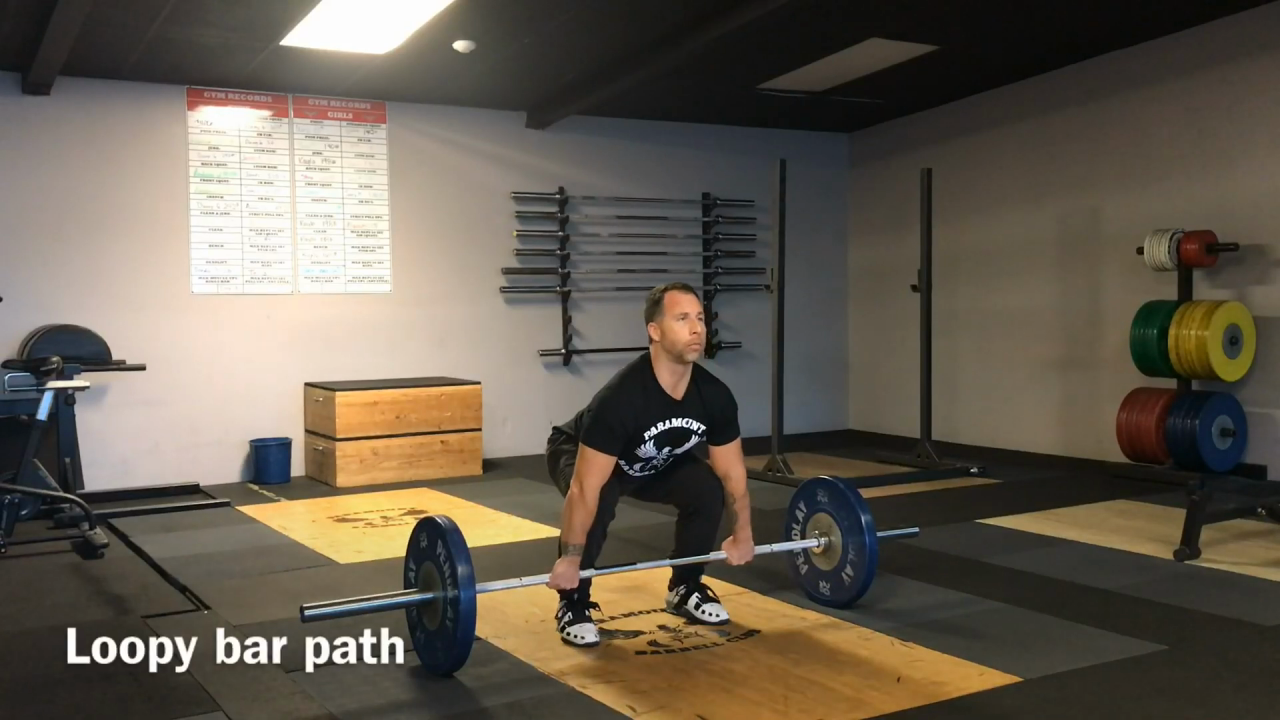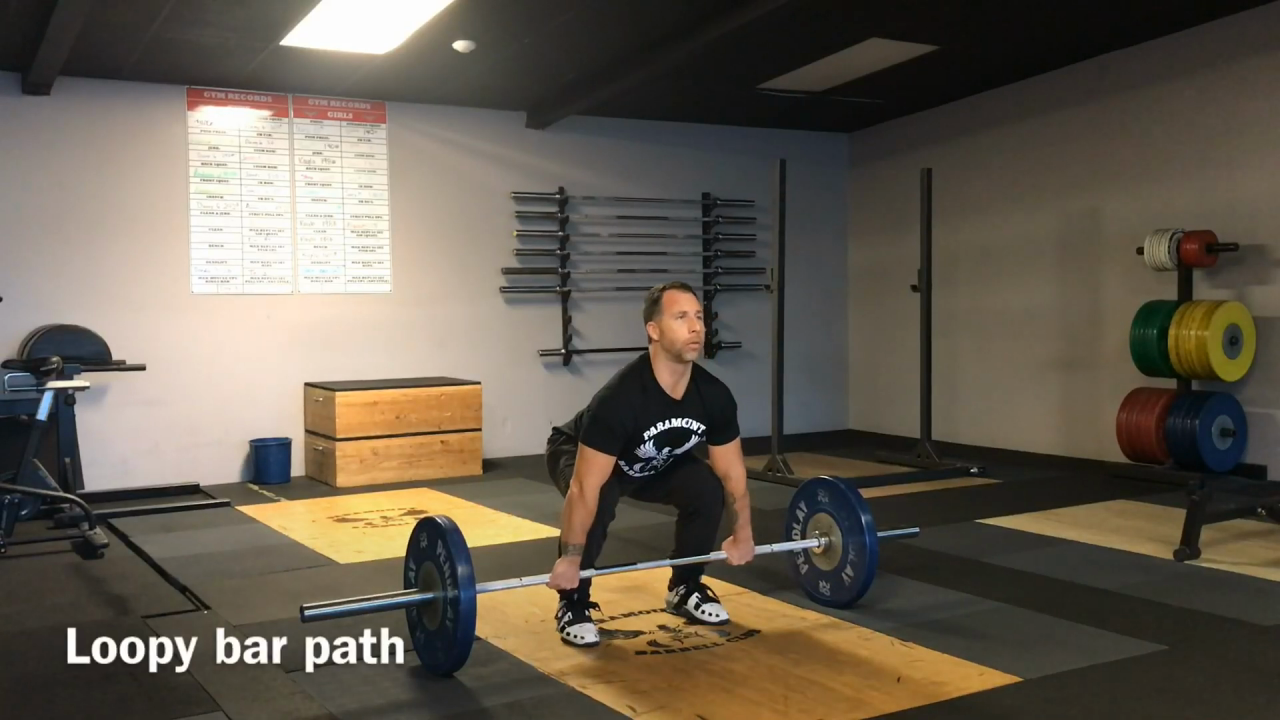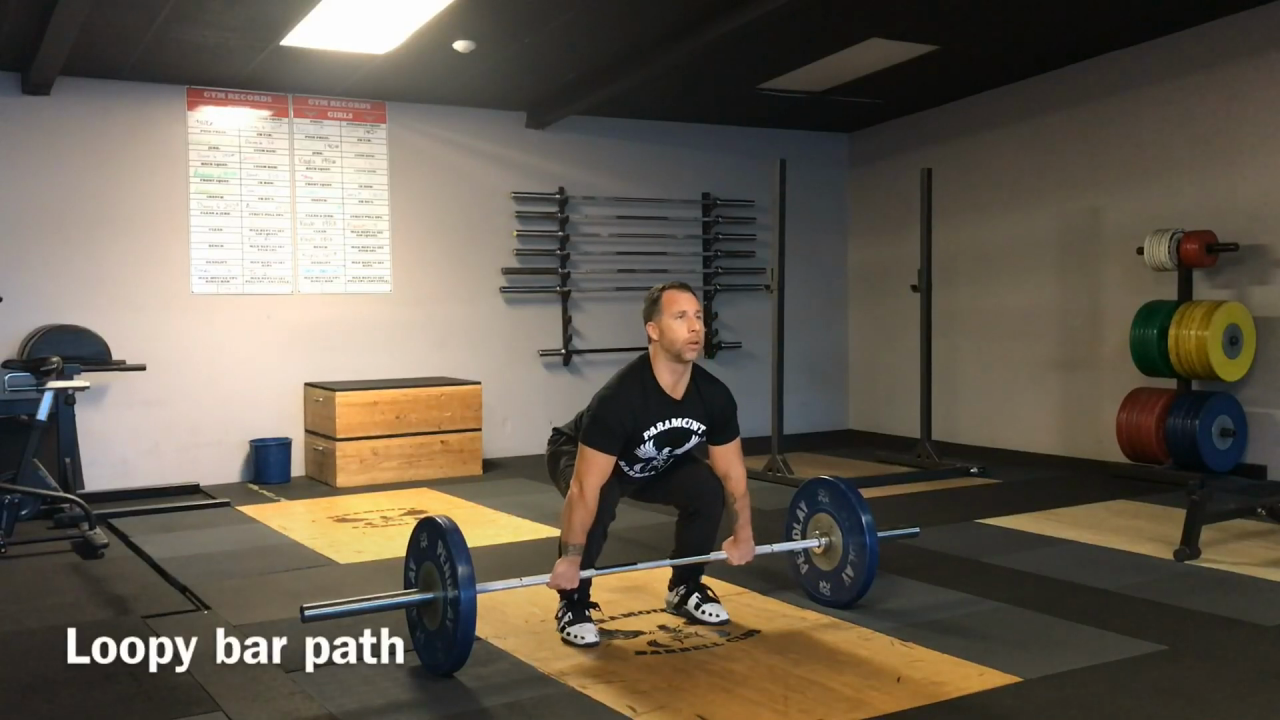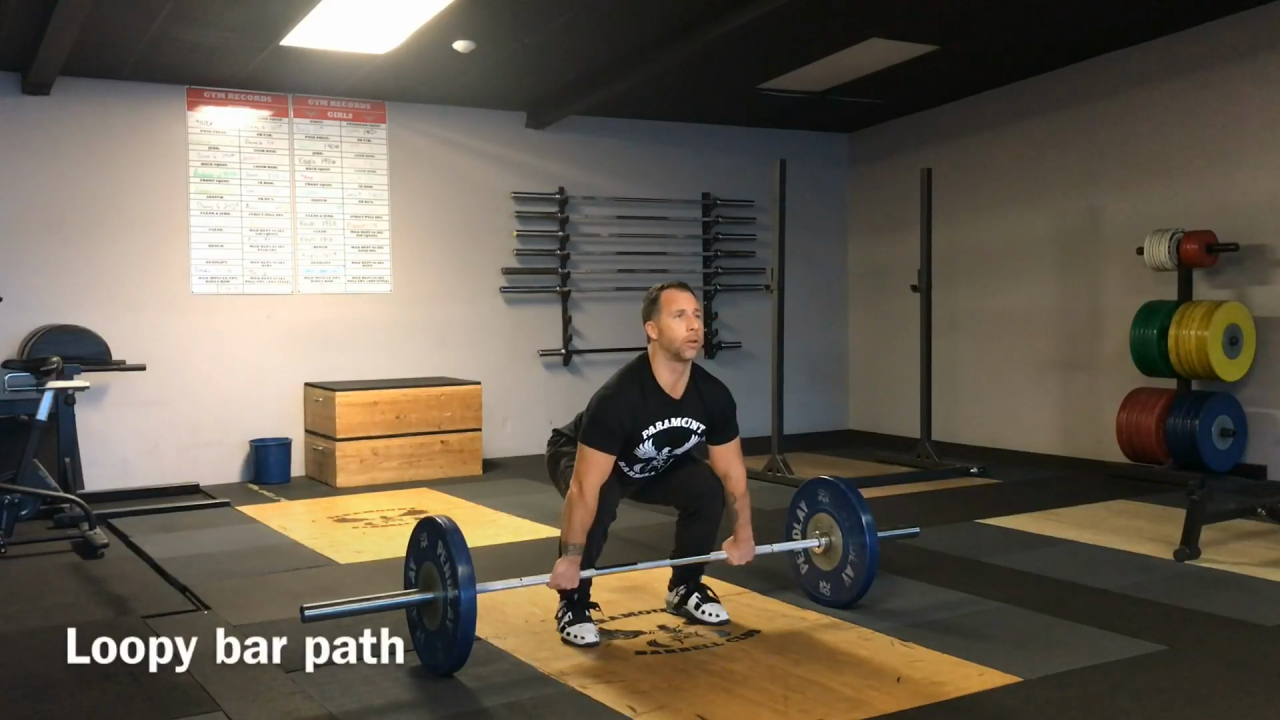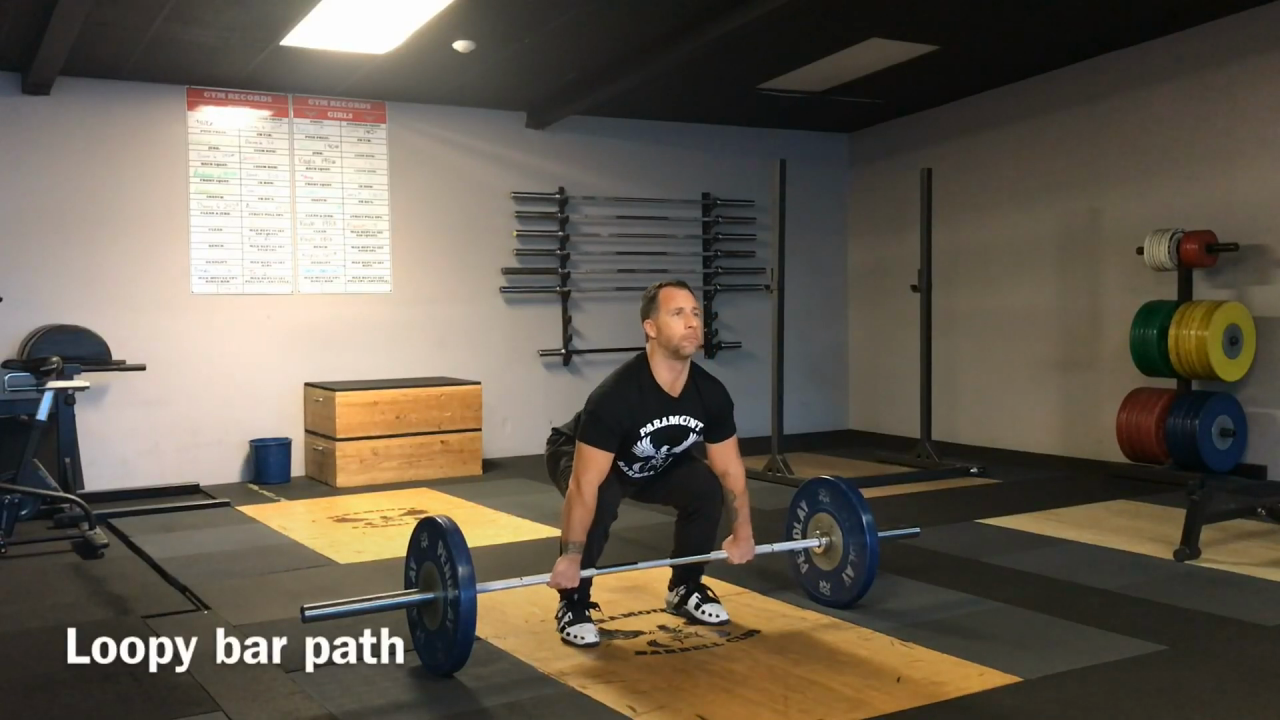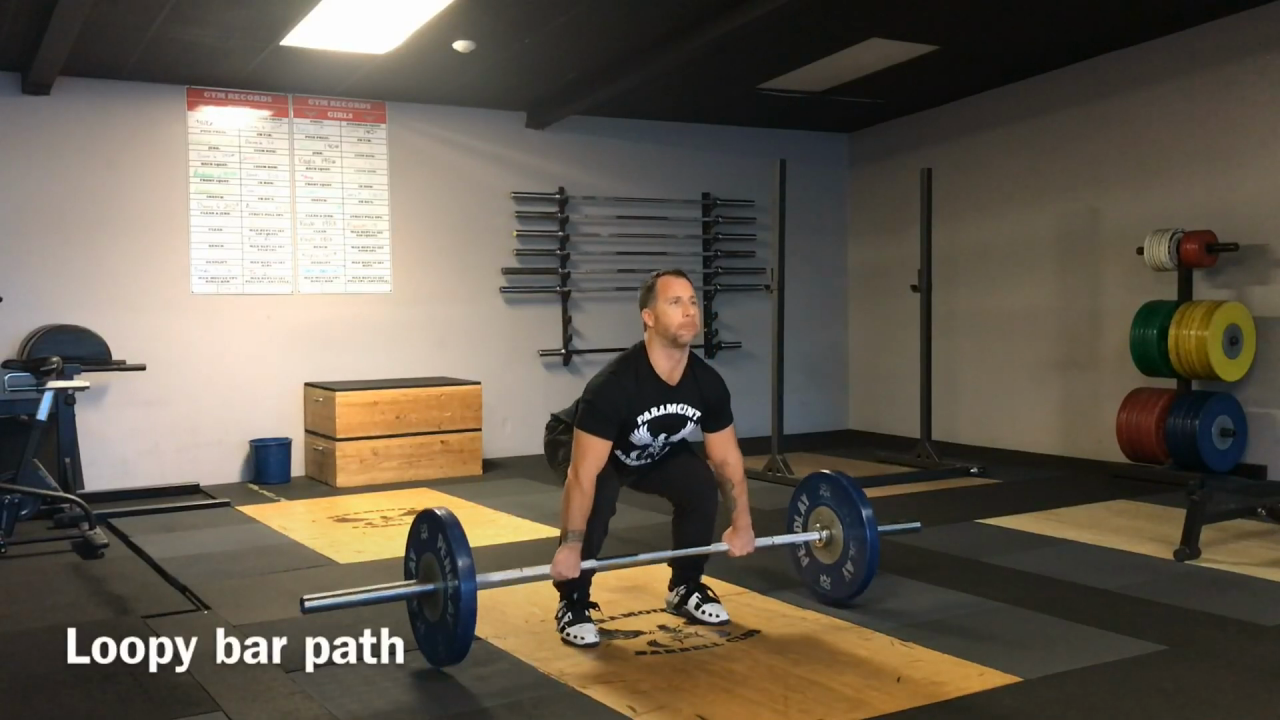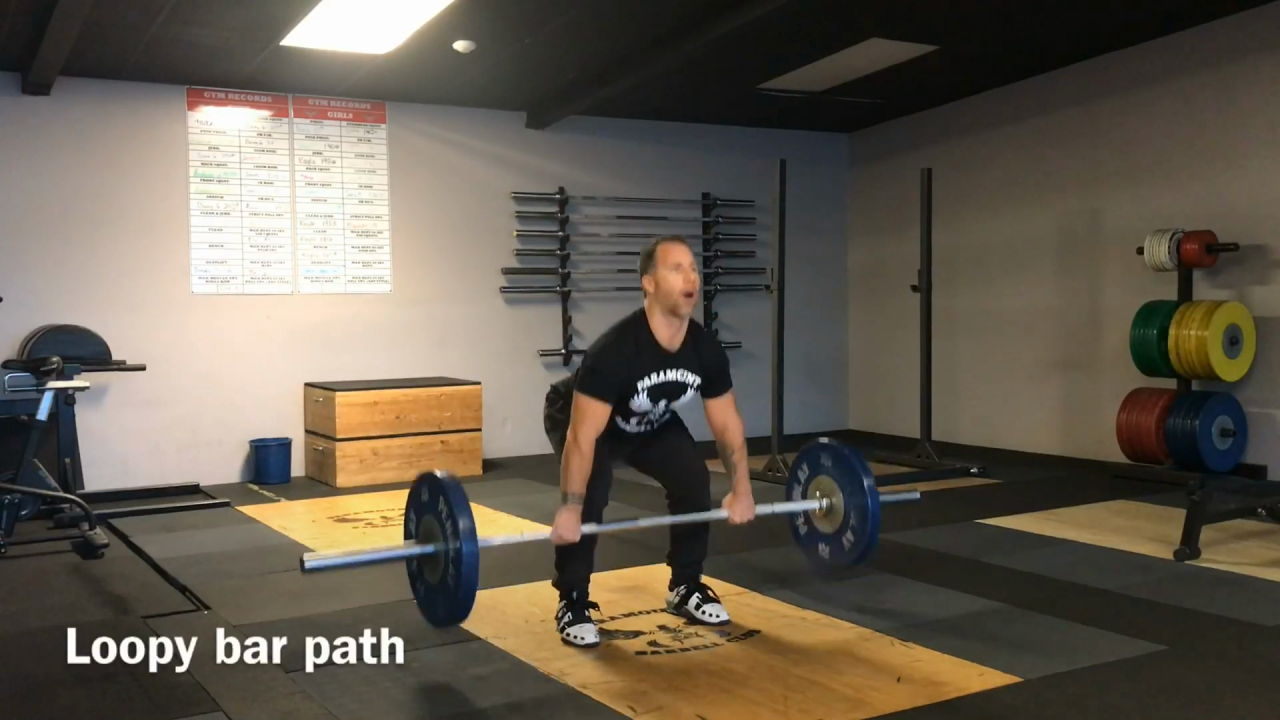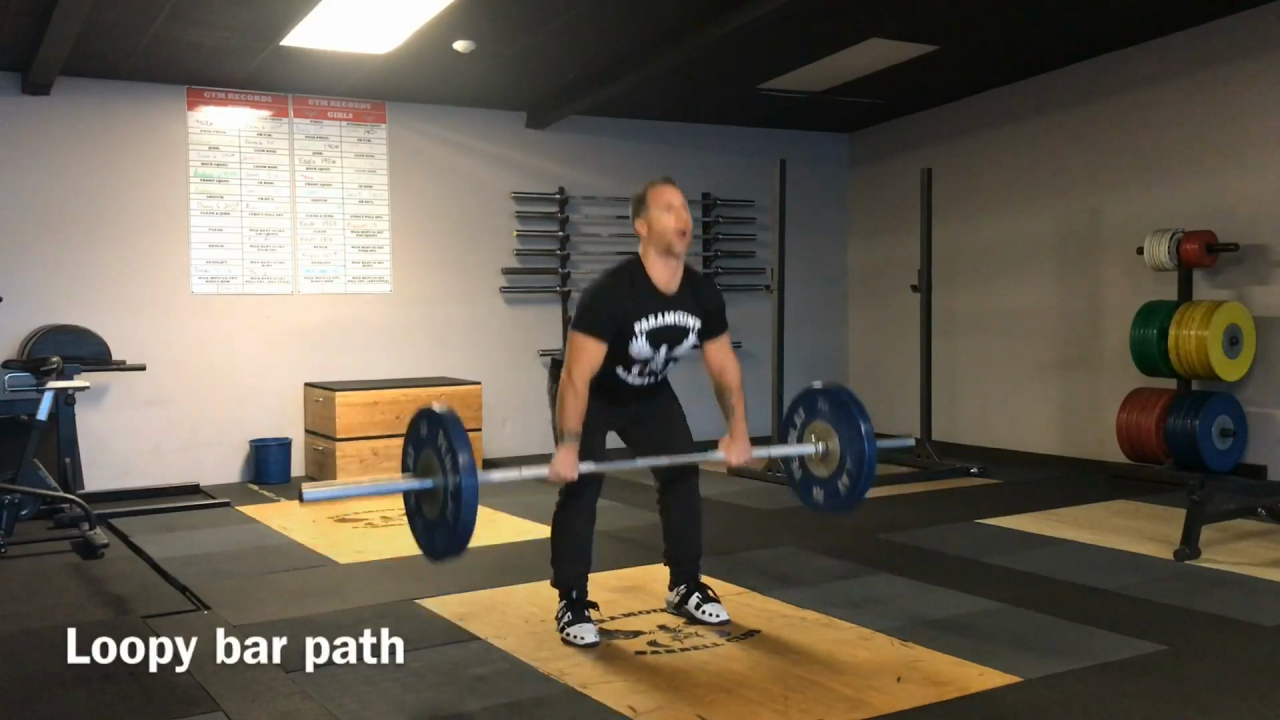
dt=0.2s
person 1, frame 1
left shoulder: (714, 395)
right shoulder: (621, 397)
left elbow: (732, 472)
right elbow: (585, 489)
left wrist: (742, 536)
right wrist: (569, 560)
left hip: (653, 461)
right hip: (577, 453)
left knee: (708, 490)
right knee: (598, 504)
left ankle: (685, 589)
right ankle: (573, 604)
person 1, frame 2
left shoulder: (714, 395)
right shoulder: (620, 398)
left elbow: (732, 472)
right elbow: (585, 489)
left wrist: (742, 536)
right wrist: (569, 560)
left hip: (654, 462)
right hip: (577, 453)
left knee: (707, 490)
right knee: (598, 504)
left ankle: (685, 589)
right ankle: (573, 604)
person 1, frame 3
left shoulder: (713, 395)
right shoulder: (620, 398)
left elbow: (732, 472)
right elbow: (585, 488)
left wrist: (743, 535)
right wrist: (570, 560)
left hip: (653, 463)
right hip: (576, 454)
left knee: (707, 490)
right knee: (598, 505)
left ankle: (685, 589)
right ankle: (573, 604)
person 1, frame 4
left shoulder: (713, 395)
right shoulder: (619, 398)
left elbow: (731, 471)
right elbow: (585, 488)
left wrist: (743, 535)
right wrist: (570, 559)
left hip: (654, 464)
right hip: (576, 456)
left knee: (707, 490)
right knee: (598, 505)
left ankle: (685, 589)
right ankle: (573, 604)
person 1, frame 5
left shoulder: (710, 394)
right shoulder: (617, 395)
left elbow: (730, 469)
right elbow: (584, 486)
left wrist: (742, 533)
right wrist: (570, 558)
right hip: (576, 455)
left knee: (706, 489)
right knee: (599, 504)
left ankle: (685, 589)
right ankle: (573, 605)
person 1, frame 6
left shoulder: (707, 384)
right shoulder: (615, 385)
left elbow: (728, 460)
right elbow: (583, 475)
left wrist: (742, 525)
right wrist: (570, 547)
right hip: (576, 443)
left knee: (700, 486)
right knee: (598, 501)
left ankle: (685, 588)
right ankle: (573, 605)
person 1, frame 7
left shoulder: (706, 350)
right shoulder: (615, 350)
left elbow: (727, 424)
right elbow: (583, 437)
left wrist: (741, 491)
right wrist: (569, 511)
left hip: (650, 422)
right hip: (577, 415)
left knee: (692, 479)
right knee: (591, 490)
left ankle: (686, 588)
right ankle: (572, 604)
person 1, frame 8
left shoulder: (703, 294)
right shoulder: (611, 292)
left elbow: (725, 367)
right elbow: (578, 376)
left wrist: (738, 432)
right wrist: (567, 447)
left hip: (648, 393)
right hip: (592, 393)
left knee: (682, 475)
right knee: (581, 485)
left ankle: (685, 587)
right ankle: (572, 603)
